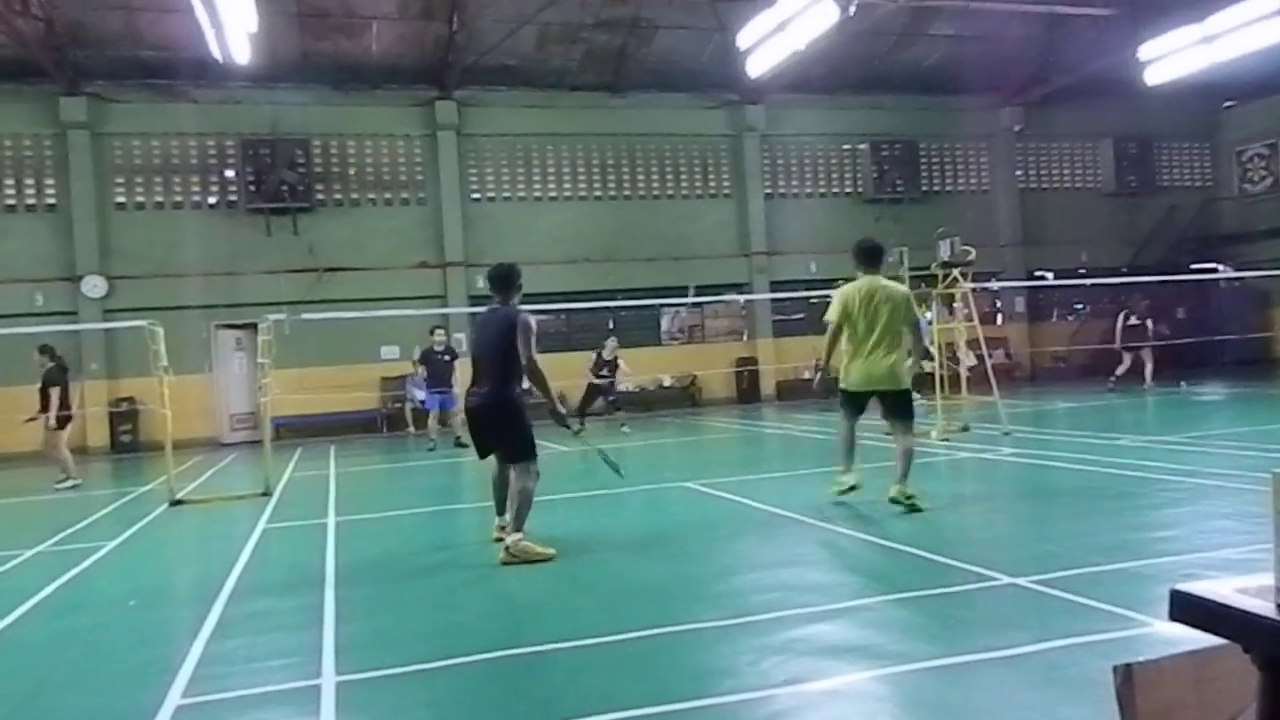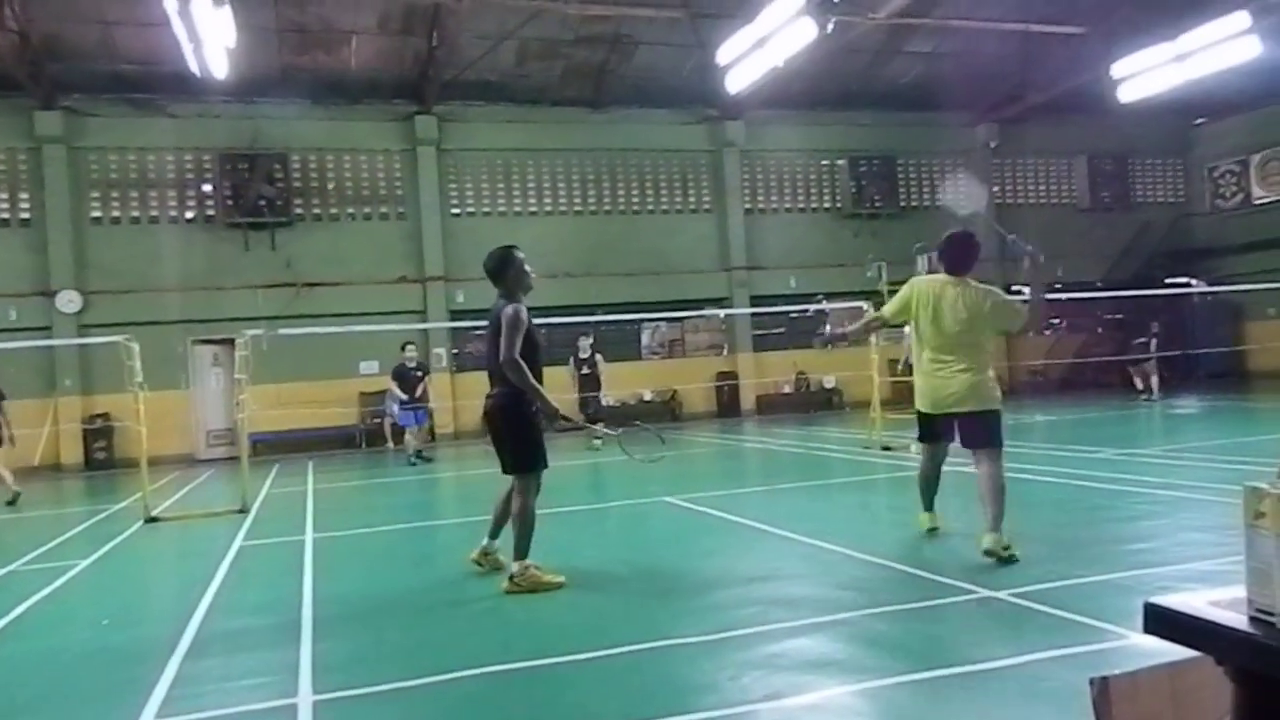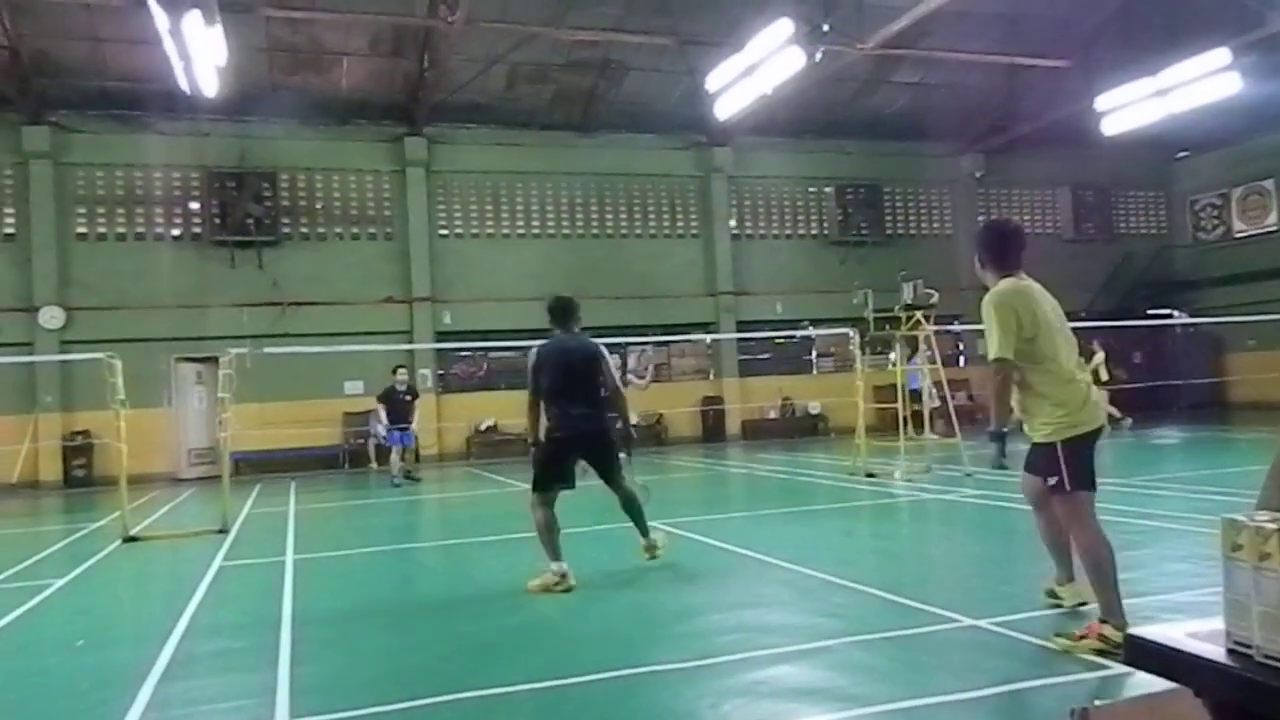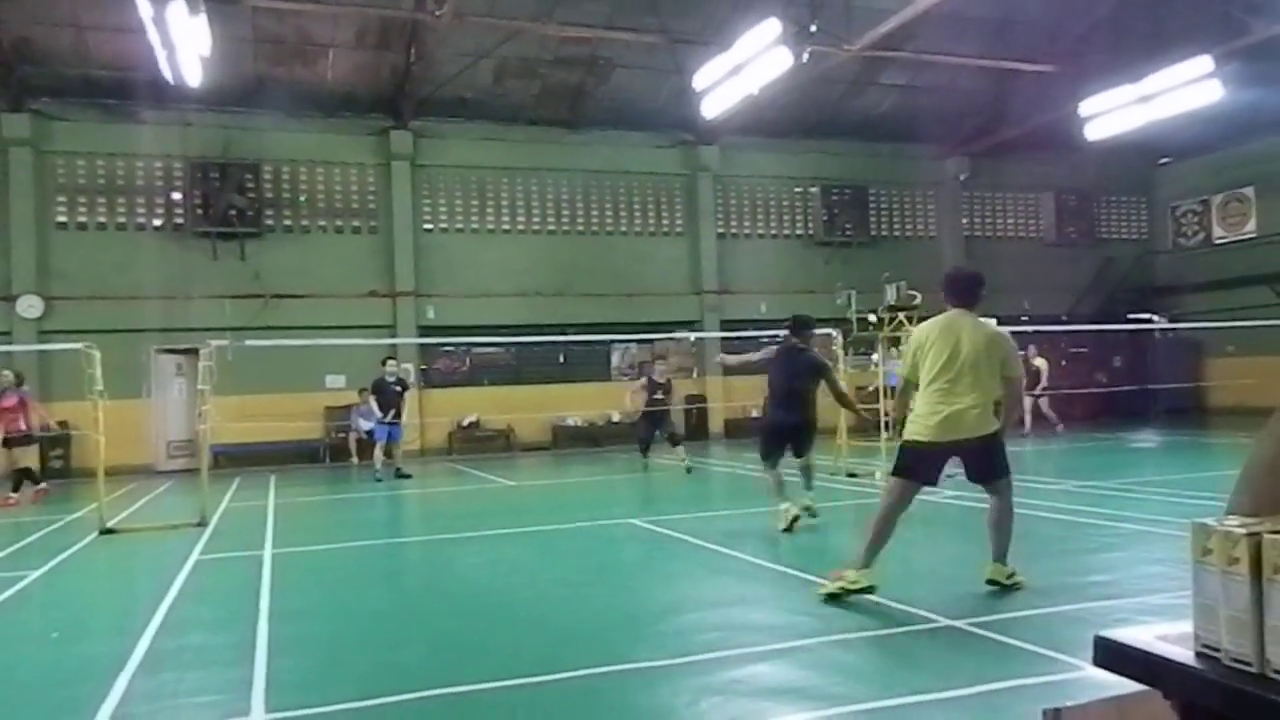
dt=1s
person 1, frame 1
left shoulder: (845, 294)
right shoulder: (900, 293)
left elbow: (833, 332)
right elbow: (916, 334)
left wrist: (823, 366)
right wrist: (915, 357)
left hip: (856, 374)
right hip: (893, 374)
left knee: (848, 422)
right knee: (904, 432)
left ankle: (847, 475)
right ankle: (900, 487)
person 1, frame 2
left shoulder: (917, 287)
right shoulder: (989, 298)
left elbow: (881, 319)
right elbow: (1028, 317)
right wrist: (1036, 279)
left hip: (932, 393)
right hip: (977, 392)
left knee: (932, 456)
right knee: (989, 463)
left ankle: (927, 515)
right ankle: (994, 536)
person 1, frame 3
left shoulder: (998, 299)
right shoulder: (1033, 292)
left elbow: (1001, 370)
left wrist: (997, 428)
right wrist: (1007, 411)
left hip: (1060, 421)
right hip: (1070, 415)
left knee: (1074, 517)
right knee: (1035, 492)
left ankle: (1112, 627)
right ankle: (1068, 583)
person 1, frame 4
left shoulder: (923, 331)
right shoulder: (998, 337)
left elbow: (905, 388)
right elbow: (1014, 392)
left wrist: (902, 415)
right wrist: (1003, 425)
left hip: (927, 428)
right hip: (979, 427)
left knee: (893, 501)
right knee: (1001, 492)
left ankle: (860, 571)
right ankle: (1000, 567)
person 2, frame 1
left shoulder: (481, 320)
right shoulder: (521, 319)
right elbow: (528, 363)
right wrist: (554, 403)
left hip: (476, 401)
right hip: (502, 401)
left knee: (503, 461)
right knee: (526, 469)
left ankle: (502, 523)
right ankle: (514, 541)
person 2, frame 2
left shoulder: (502, 310)
right shoulder: (514, 311)
right elbow: (509, 361)
left wrist: (534, 400)
right wrist: (543, 399)
left hip: (502, 405)
right hip: (515, 406)
left knee: (520, 483)
right knee: (528, 486)
left ankle: (488, 548)
right ankle: (520, 570)
person 2, frame 3
left shoulder: (539, 354)
right shoulder: (595, 349)
left elbow: (534, 400)
right elbow: (615, 390)
left wrist: (535, 438)
right wrist: (627, 425)
left hip: (560, 432)
right hip: (597, 429)
left knee: (541, 502)
right knee: (620, 485)
left ankle: (558, 570)
right ankle: (649, 541)
person 2, frame 4
left shoulder: (775, 353)
right shoulder: (819, 362)
left elbow: (739, 360)
right elbow: (839, 395)
left wrist: (724, 359)
right wrist: (858, 412)
left hip: (775, 420)
right hip: (804, 420)
left knee: (770, 465)
right knee: (804, 456)
left ankle: (786, 507)
right ankle: (808, 497)
